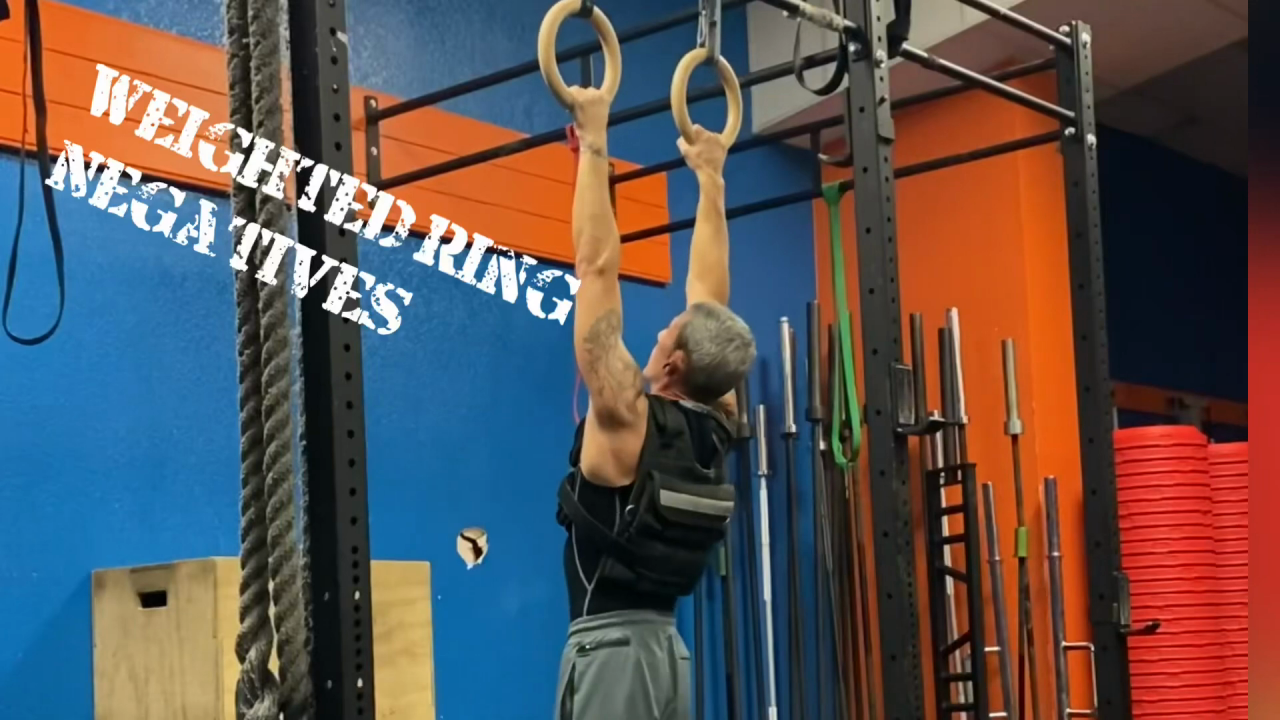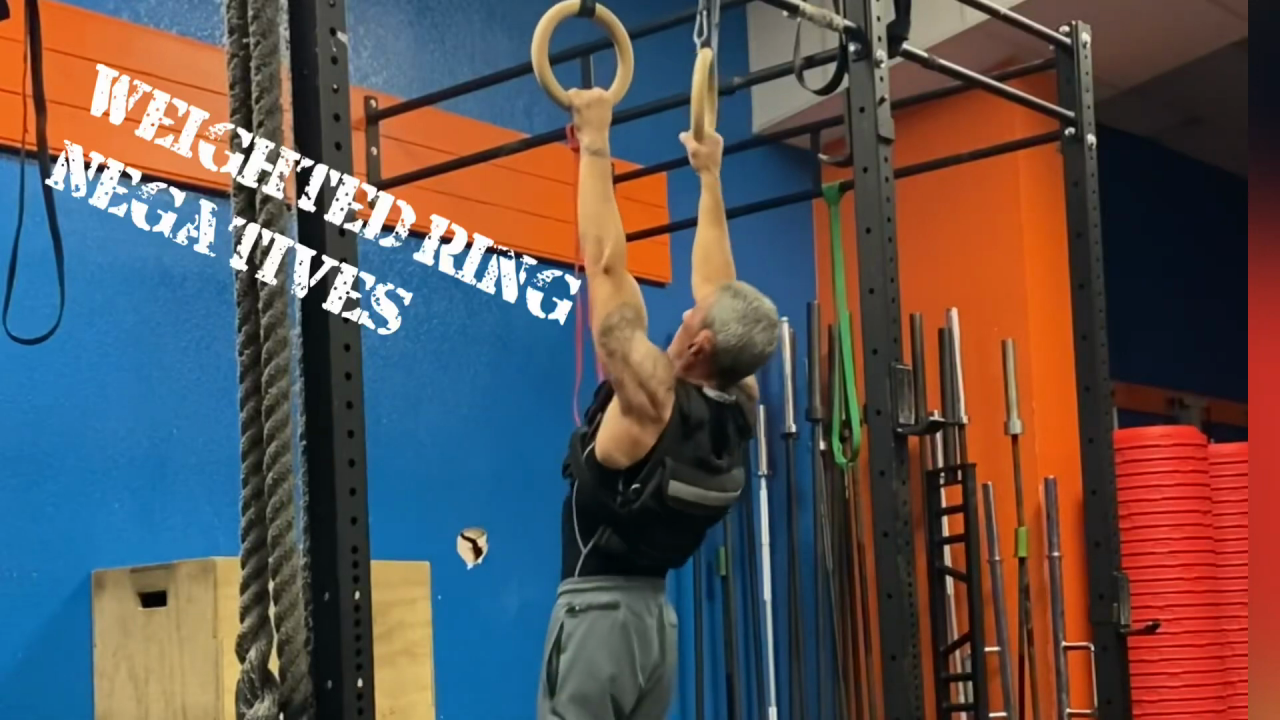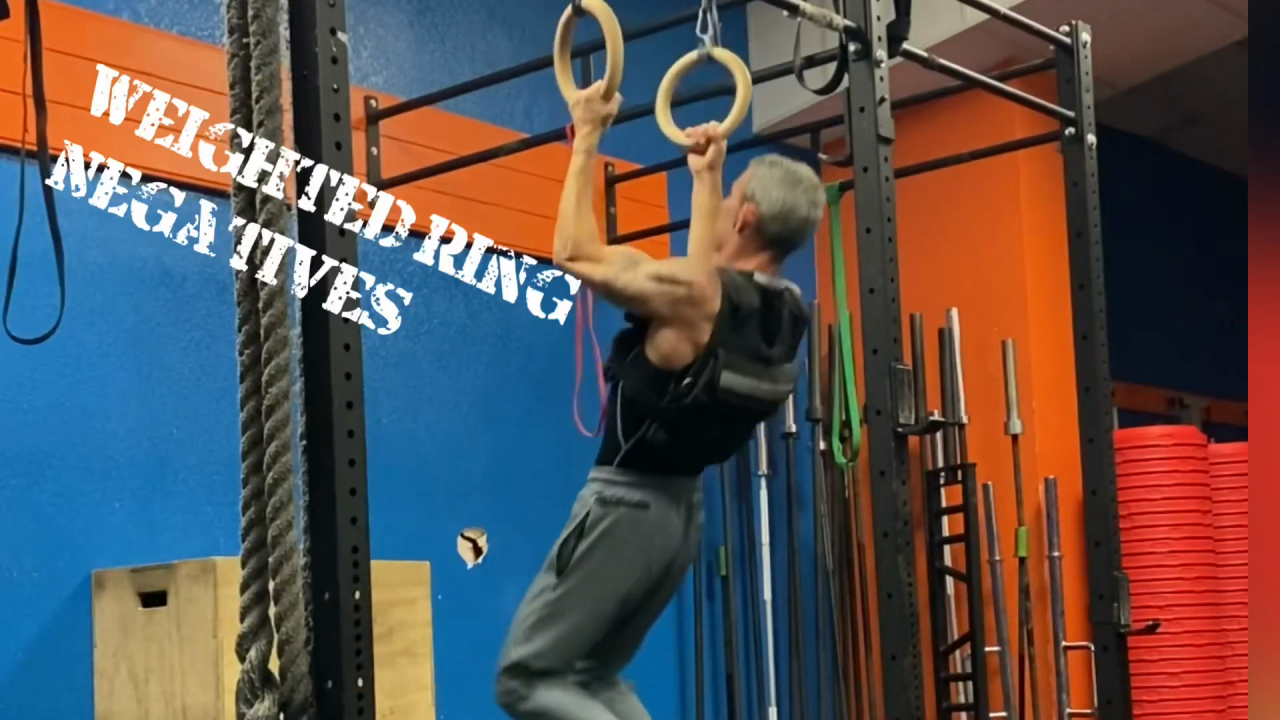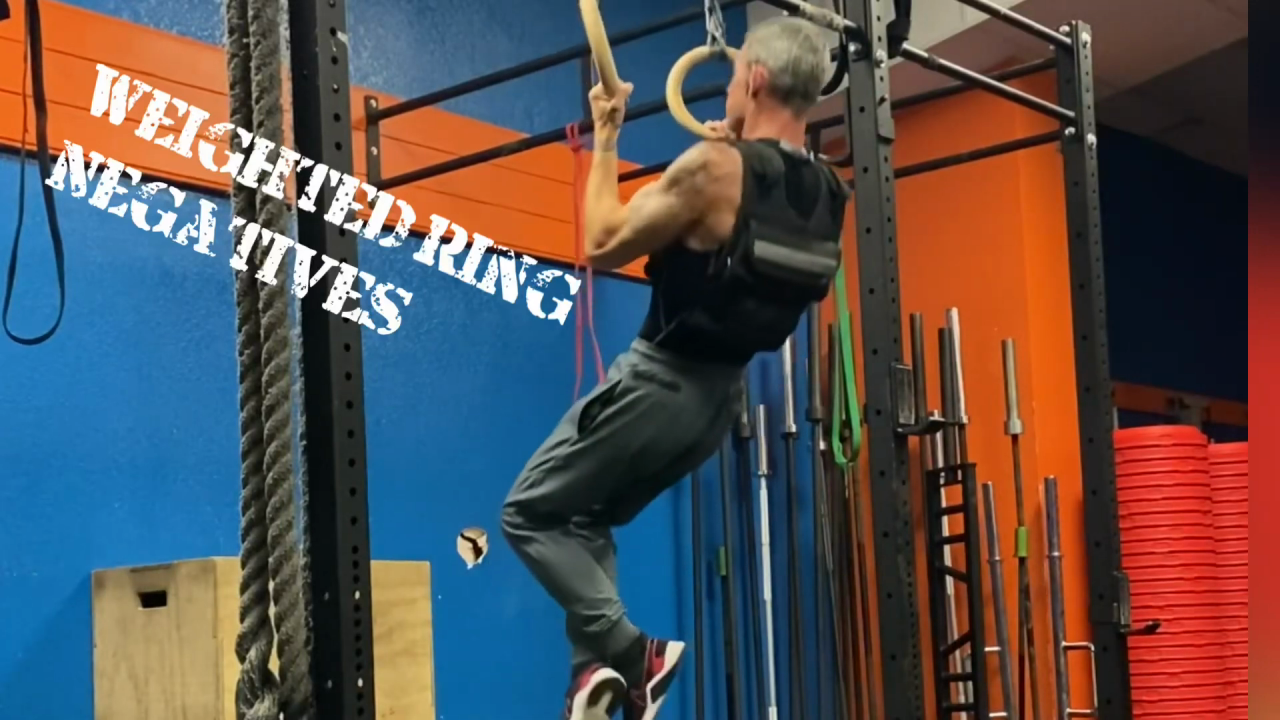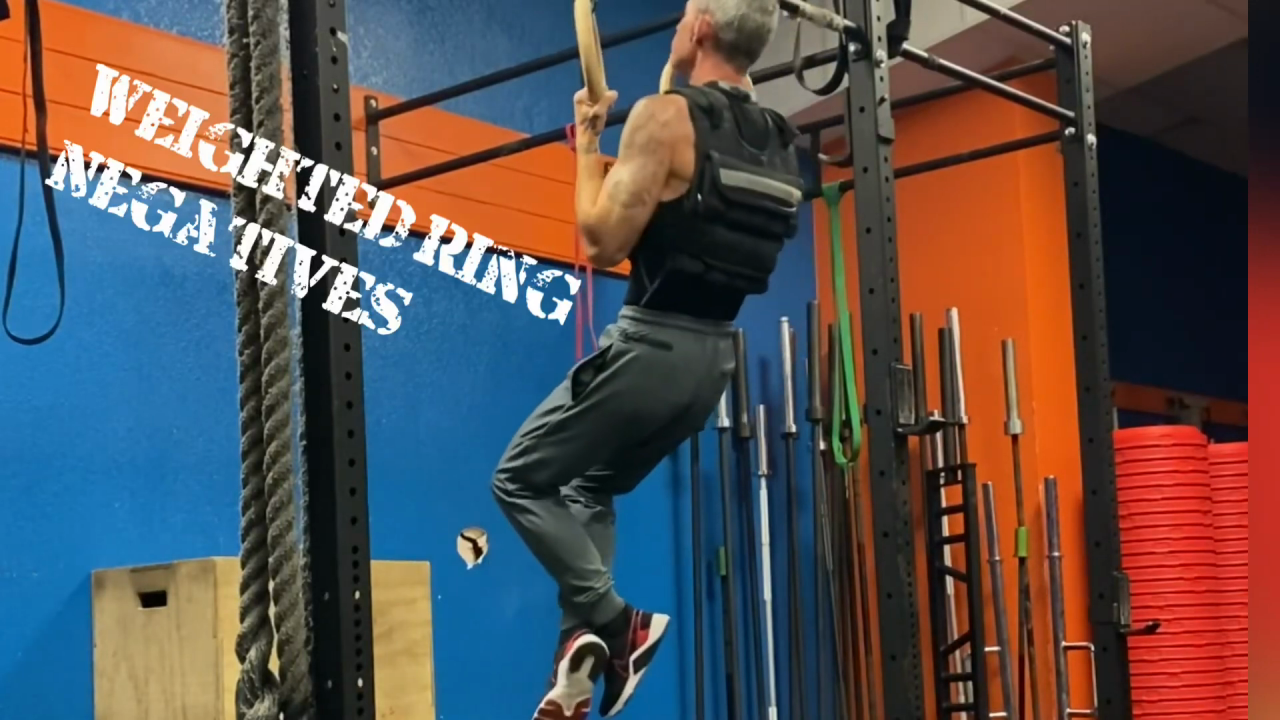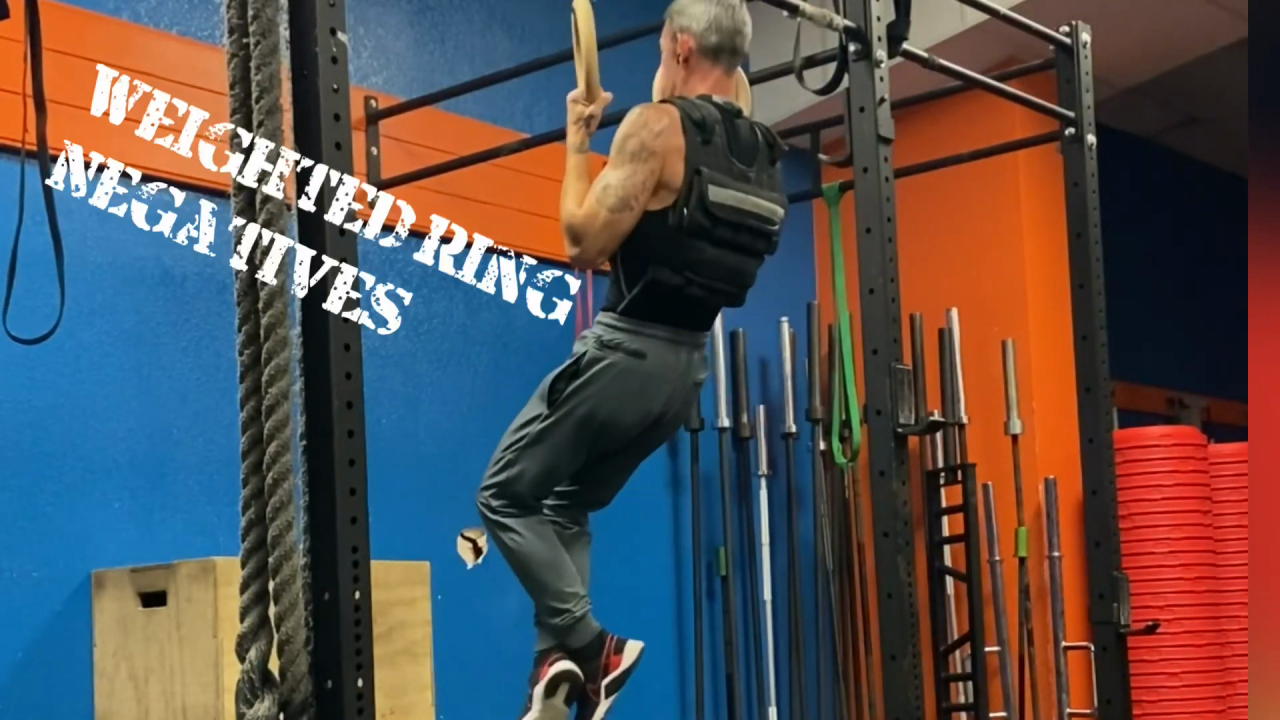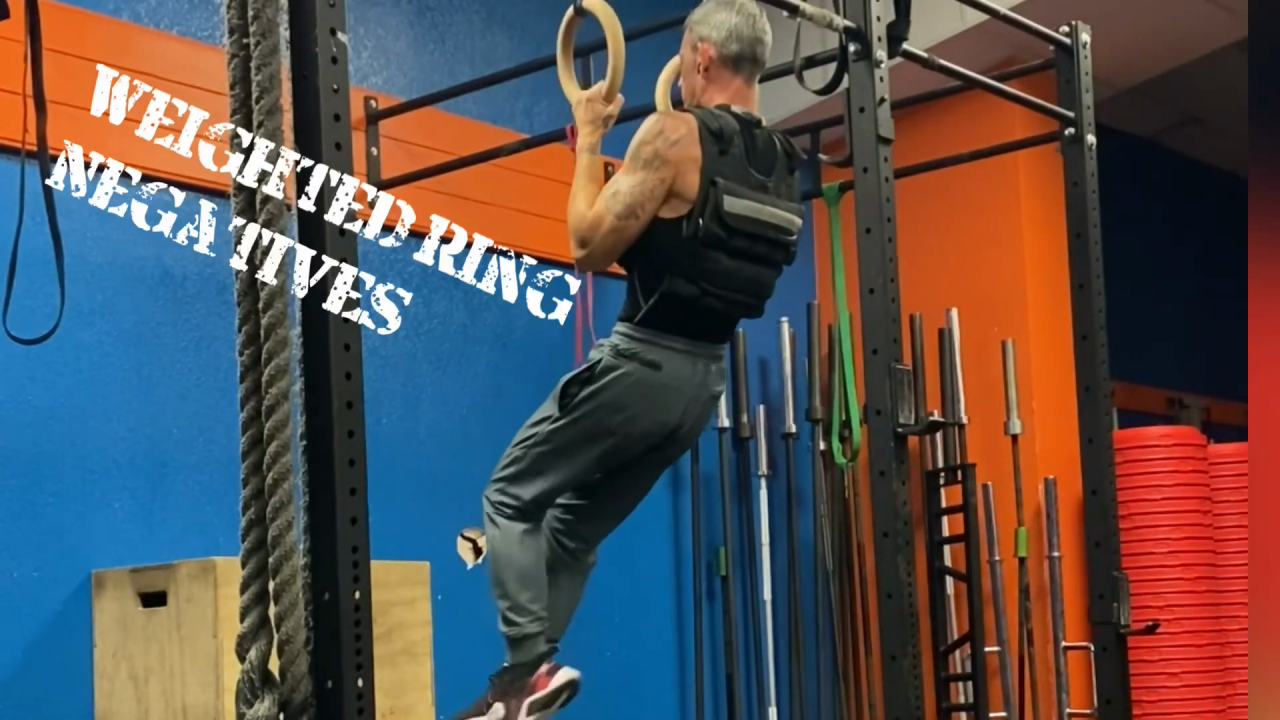
dt=0.4s
person 1, frame 1
left shoulder: (626, 420)
right shoulder: (715, 426)
left elbow: (597, 266)
right elbow: (711, 298)
left wrist: (593, 142)
right wrist: (710, 177)
left hip: (609, 648)
right hip: (665, 649)
person 1, frame 2
left shoulder: (649, 403)
right shoulder: (737, 409)
left elbow: (605, 264)
right elbow: (719, 288)
left wrist: (594, 141)
right wrist: (710, 176)
left hip: (598, 615)
right hip: (654, 619)
person 1, frame 3
left shoulder: (698, 295)
right shoulder: (789, 312)
left elbow: (574, 253)
left wrist: (586, 138)
right wrist: (706, 175)
left hip: (625, 508)
right hip: (680, 513)
person 1, frame 4
left shoulder: (715, 169)
right shoulder: (828, 197)
left elbow: (602, 243)
left wrist: (605, 139)
left hip: (658, 383)
right hip: (719, 395)
left knee: (530, 514)
right knee: (585, 520)
left ankle: (628, 654)
person 1, frame 5
left shoulder: (665, 115)
right shoulder: (776, 140)
left elbow: (603, 243)
left wrist: (586, 142)
left hip: (651, 345)
right hip: (712, 353)
left knee: (522, 480)
right knee: (589, 487)
left ankle: (614, 625)
right ankle: (585, 638)
person 1, frame 6
left shoulder: (657, 125)
right shoulder: (762, 155)
left elbow: (585, 243)
left wrist: (577, 141)
left hip: (624, 353)
right hip: (684, 364)
left knee: (505, 498)
right knee: (566, 505)
left ankle: (588, 646)
right ankle: (563, 657)
person 1, frame 7
left shoulder: (675, 134)
right shoulder: (781, 166)
left elbow: (589, 245)
left wrist: (588, 139)
left hip: (641, 363)
right hip: (703, 376)
left knee: (512, 501)
right knee: (575, 523)
